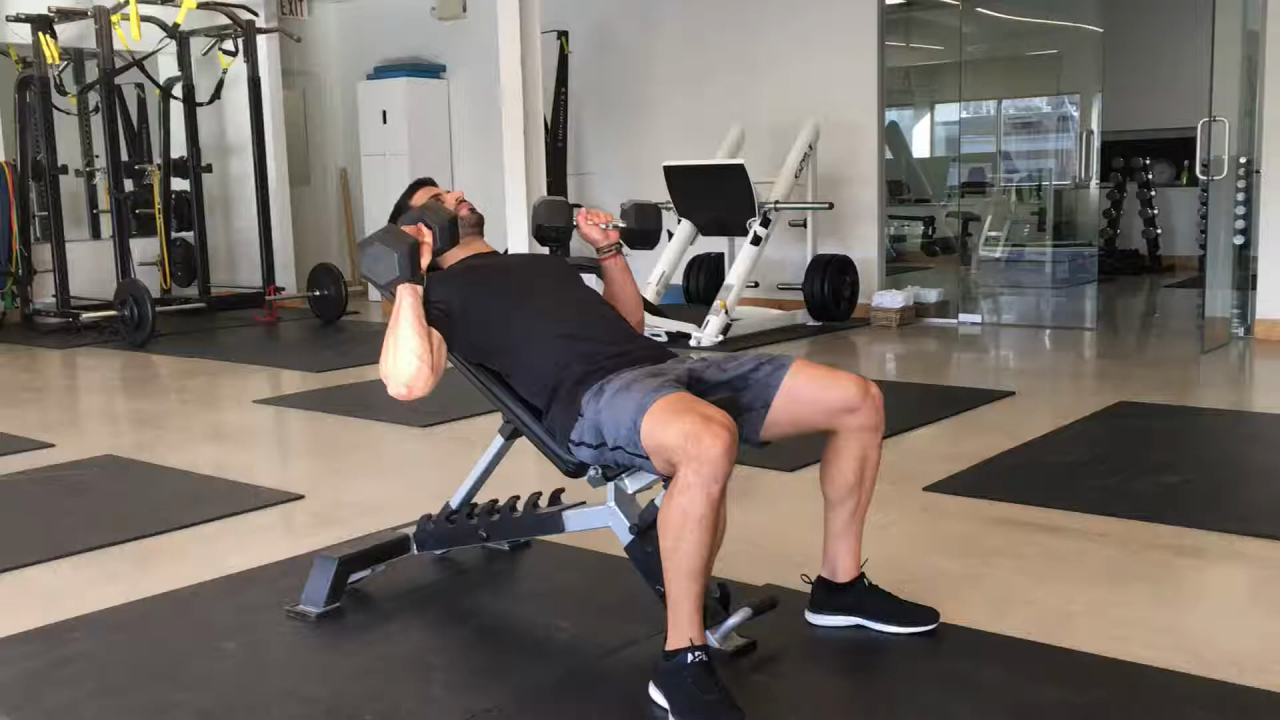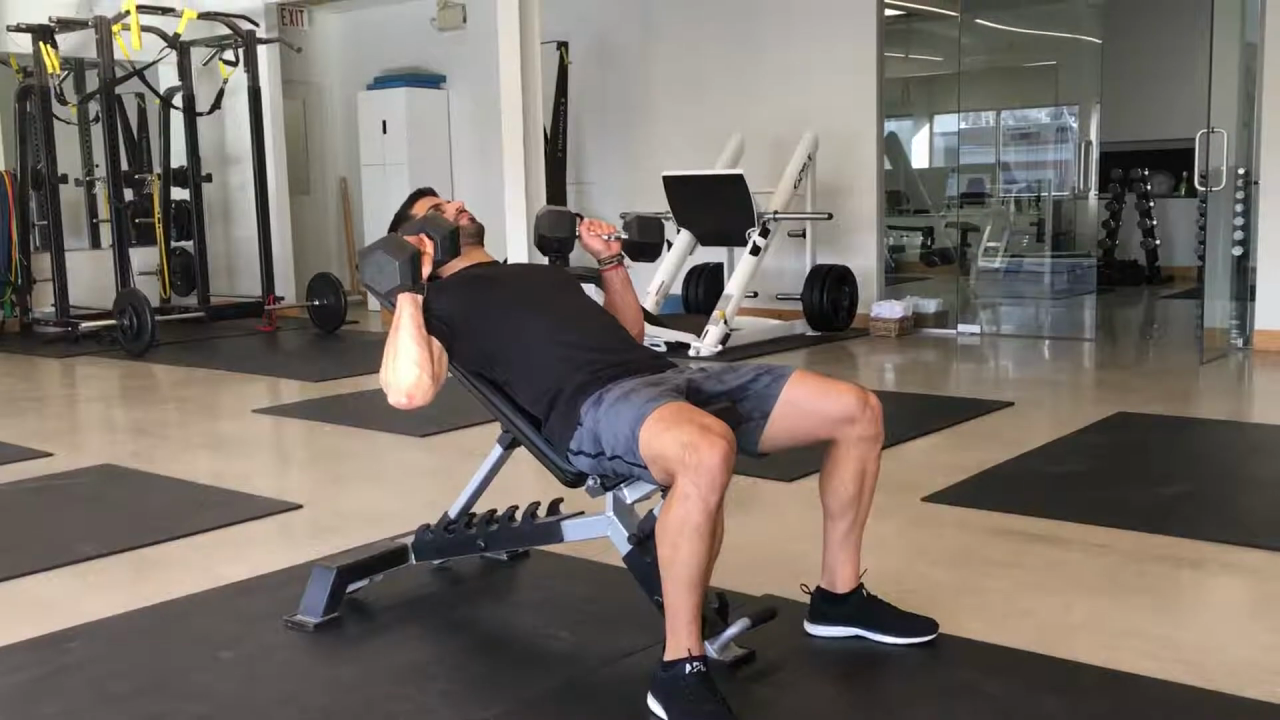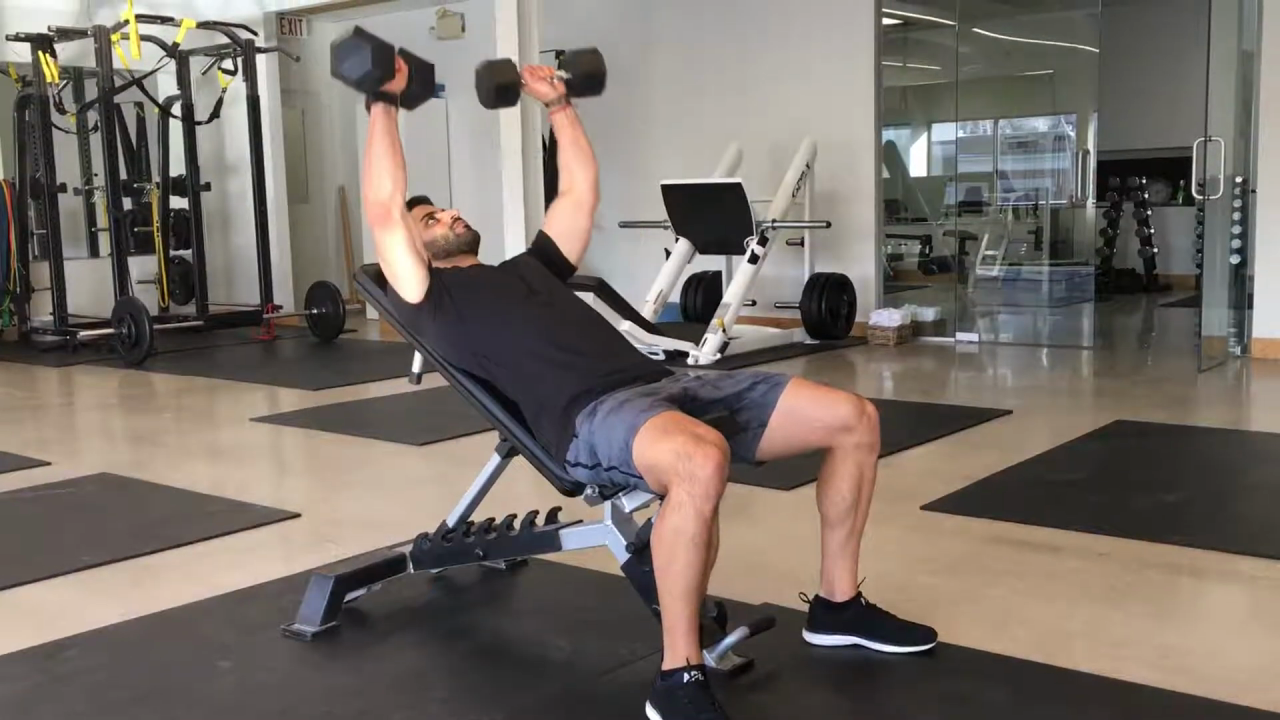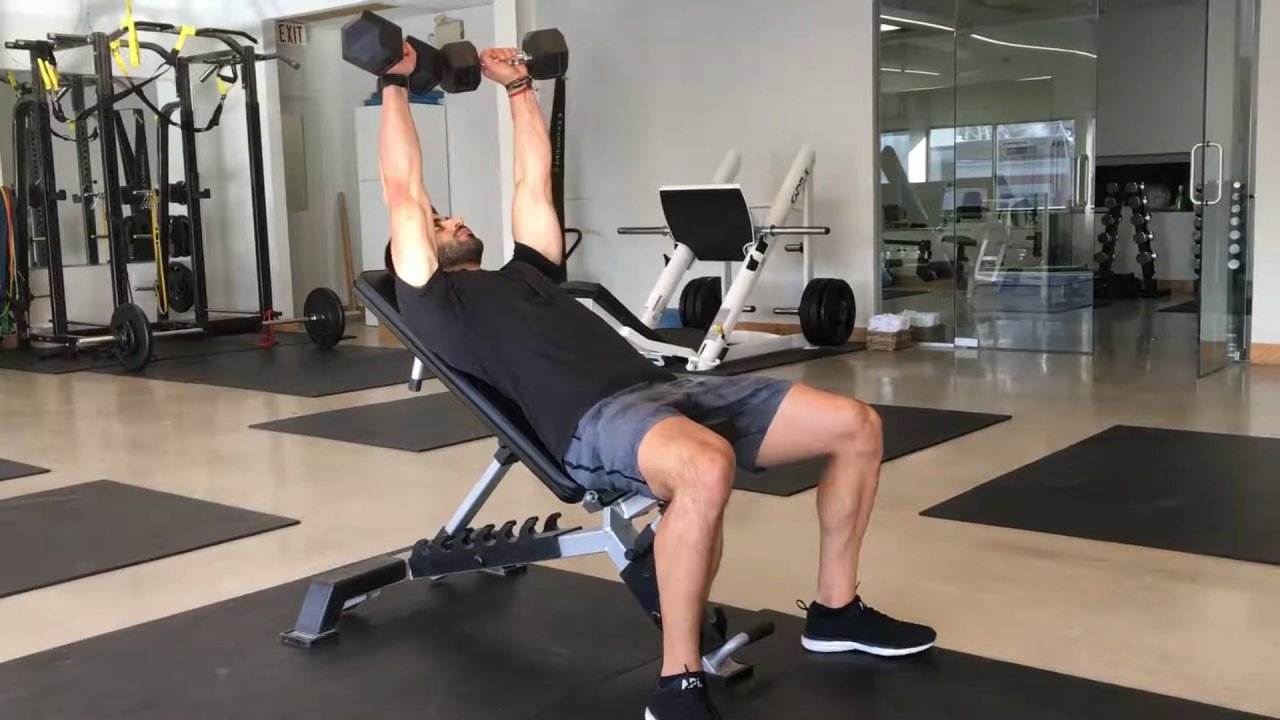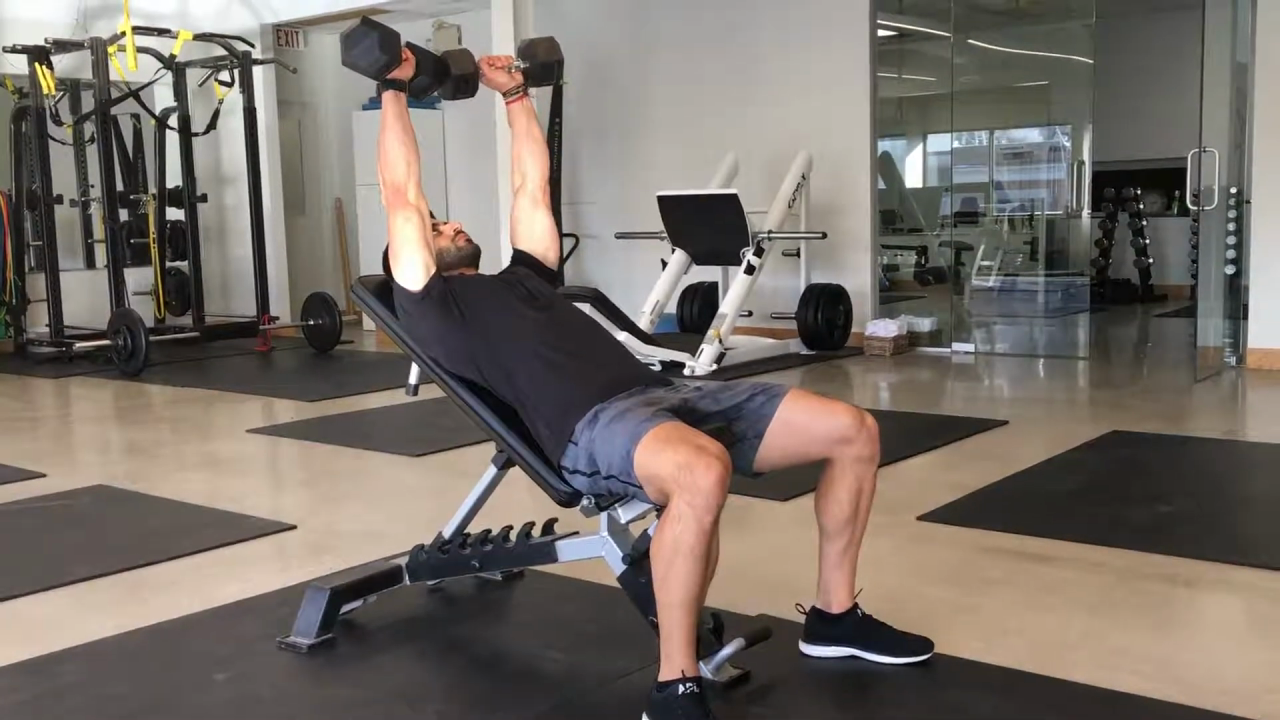
dt=0.5s
person 1, frame 1
left shoulder: (537, 258)
right shoulder: (443, 290)
right elbow: (406, 383)
left wrist: (608, 249)
right wrist: (409, 280)
left hip: (665, 364)
right hip: (594, 394)
left knee: (858, 400)
right knee: (709, 443)
left ankle: (840, 585)
right ankle: (682, 661)
person 1, frame 2
left shoulder: (538, 270)
right shoulder: (444, 299)
right elbow: (408, 392)
left wrist: (611, 263)
right wrist: (409, 288)
left hip: (664, 374)
right hip: (595, 405)
left knee: (857, 411)
right knee: (707, 454)
left ankle: (839, 596)
right ankle: (680, 670)
person 1, frame 3
left shoulder: (527, 268)
right shoulder: (434, 297)
left elbow: (580, 190)
right elbow: (383, 214)
left wrist: (558, 105)
right wrist: (384, 105)
left hip: (661, 383)
right hip: (589, 417)
left knee: (853, 420)
right knee: (701, 463)
left ankle: (838, 604)
person 1, frame 4
left shoulder: (527, 271)
right shoulder: (436, 302)
left elbow: (534, 178)
right elbow: (402, 191)
left wrist: (518, 87)
right wrist: (396, 85)
left hip: (662, 386)
right hip: (594, 420)
left knee: (855, 424)
right knee: (706, 469)
left ankle: (836, 609)
person 1, frame 5
left shoulder: (521, 277)
right shoulder: (433, 305)
left elbow: (533, 186)
right elbow: (399, 198)
left wrist: (514, 93)
right wrist: (394, 90)
left hip: (660, 393)
right hip: (590, 426)
left knee: (853, 431)
right knee: (703, 474)
left ankle: (835, 616)
